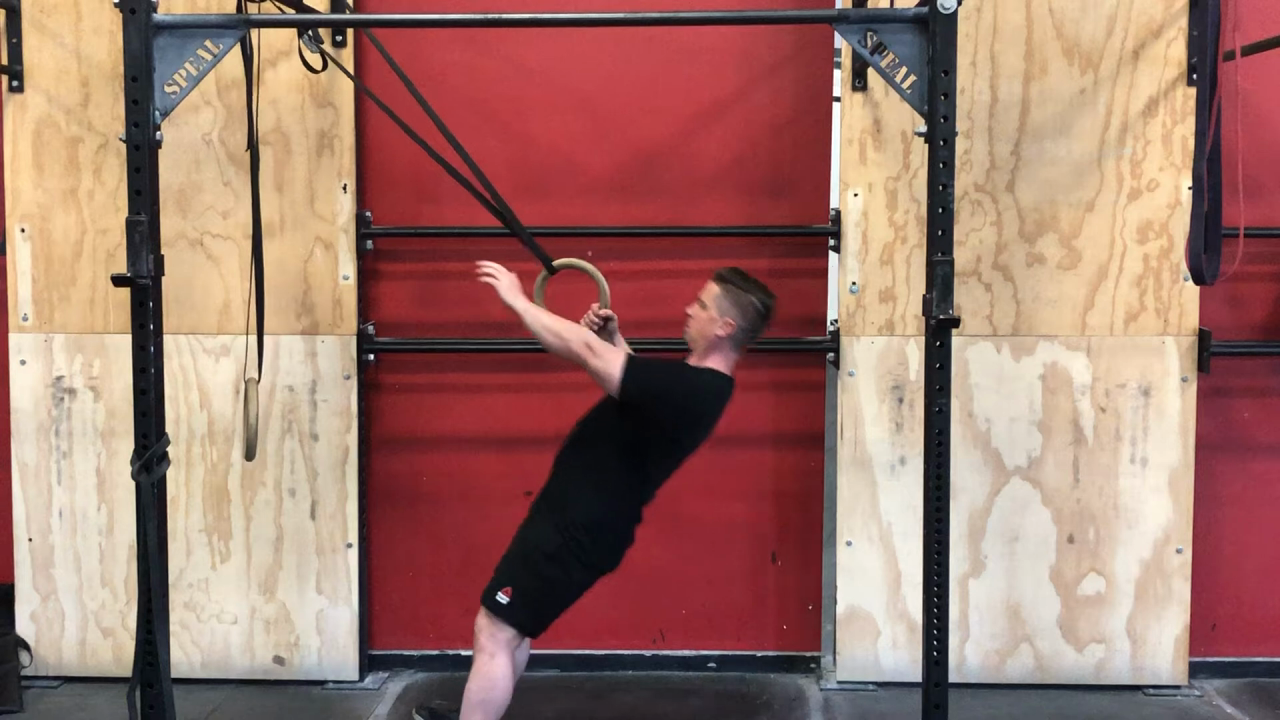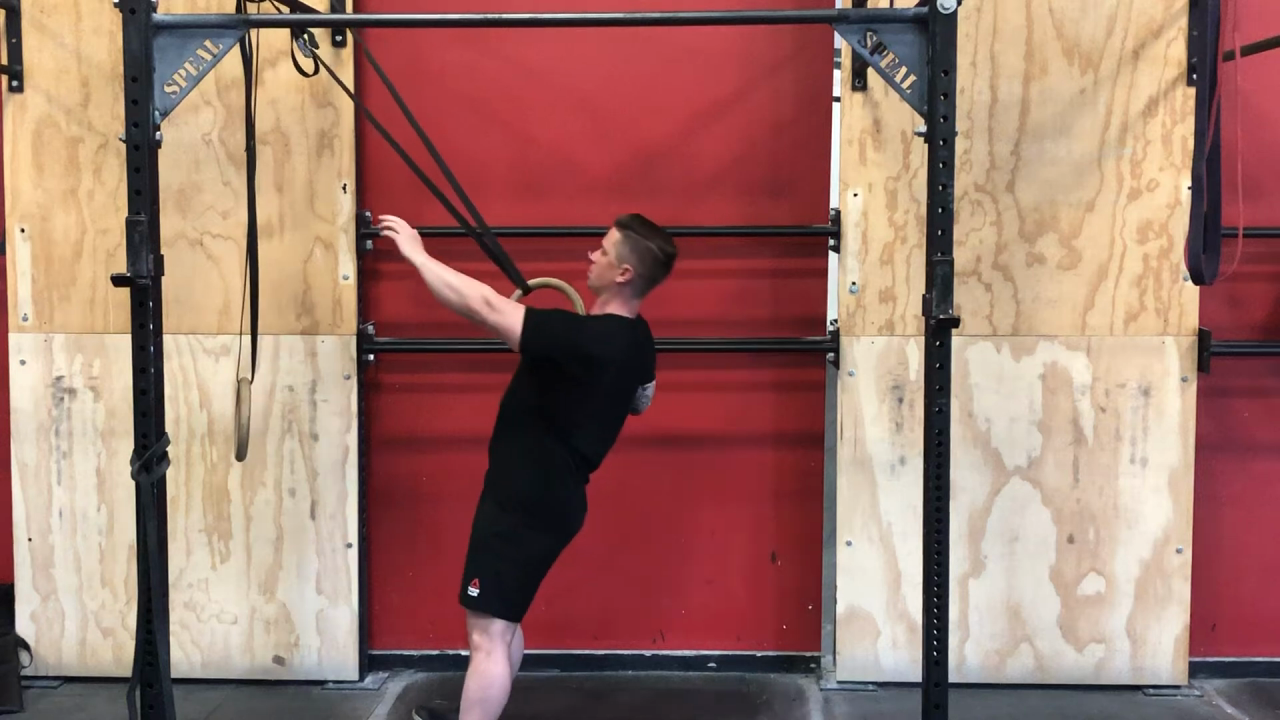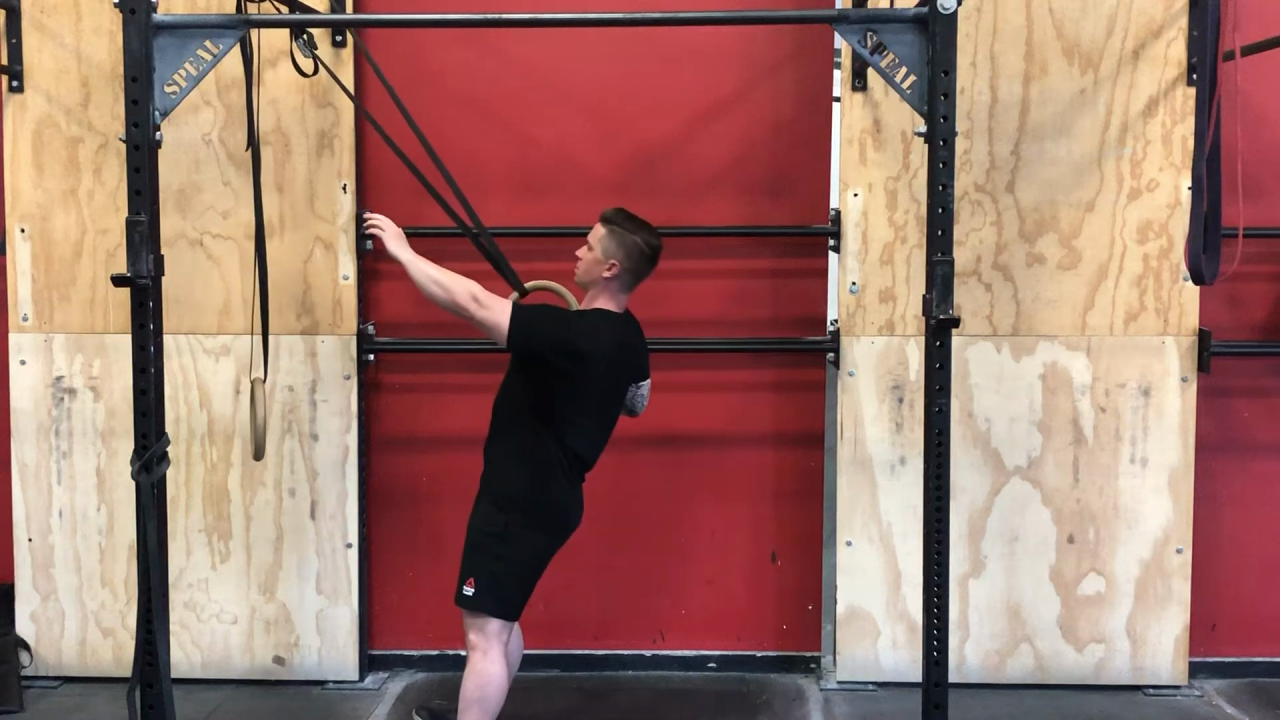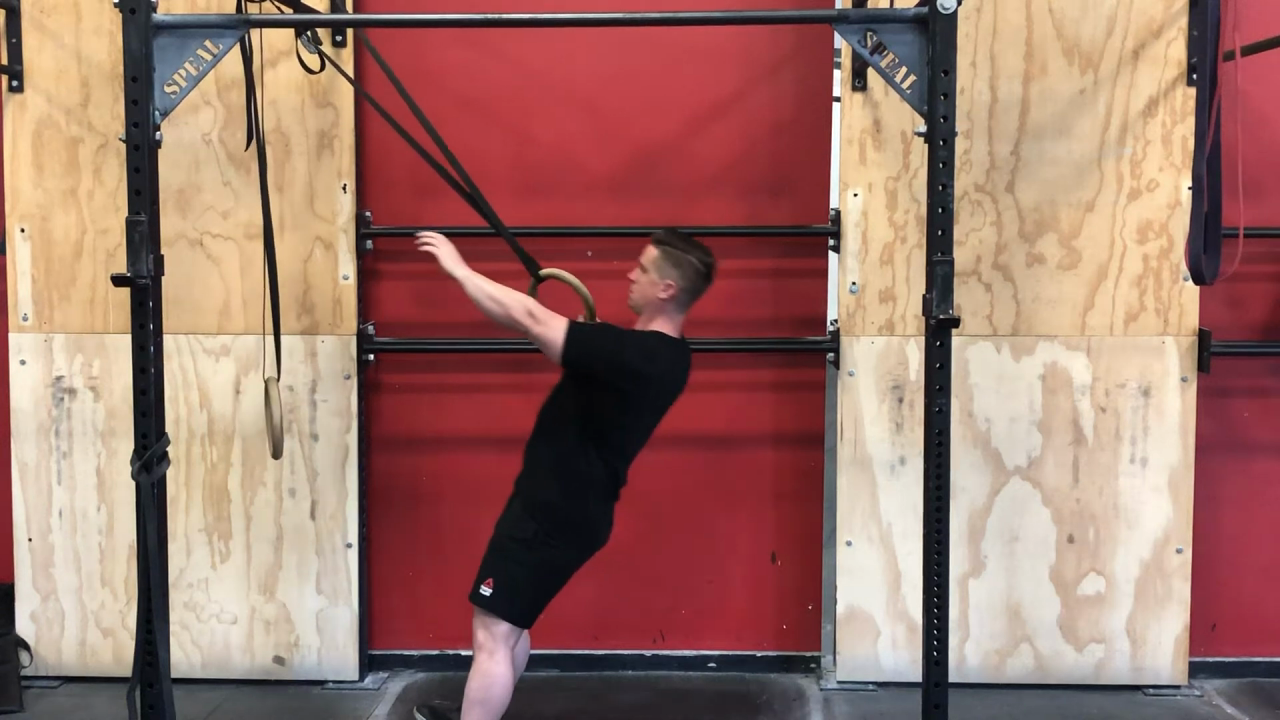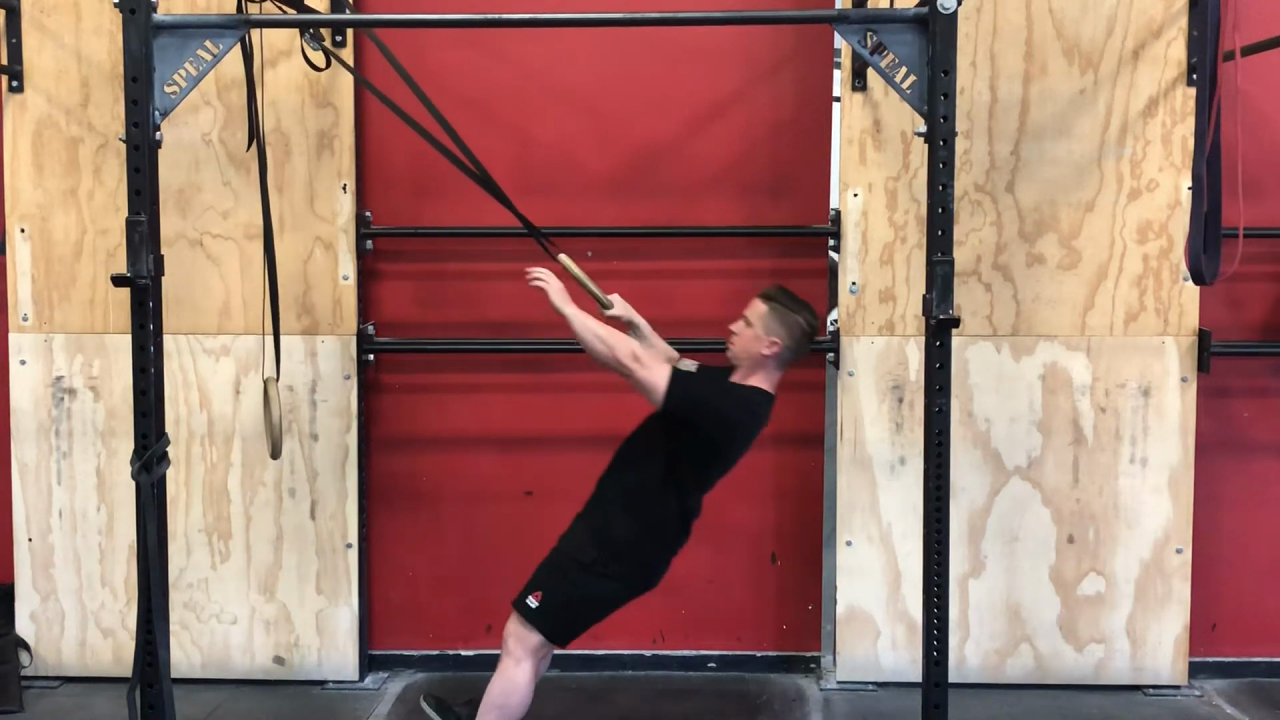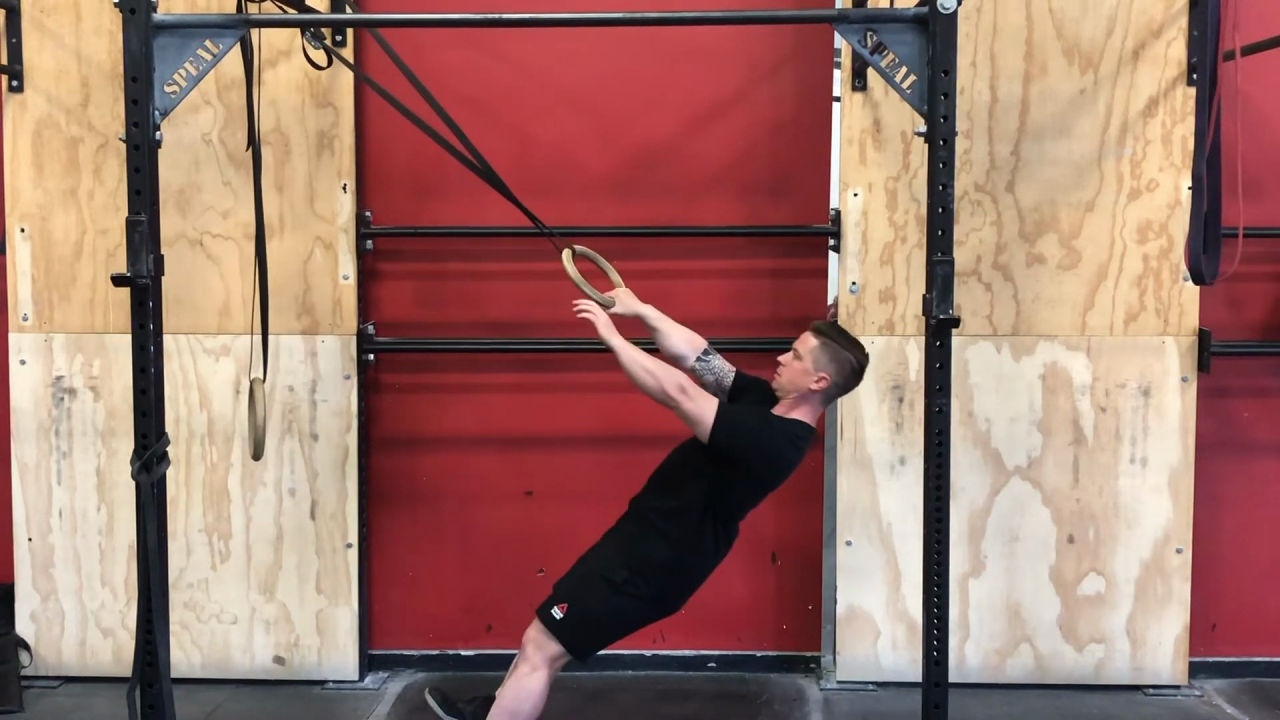
dt=0.4s
person 1, frame 1
left shoulder: (688, 391)
right shoulder: (698, 379)
left elbow: (586, 352)
right elbow: (644, 381)
left wrist: (515, 299)
right wrist: (614, 336)
left hip: (577, 526)
right hip: (581, 515)
left knee: (495, 634)
right knee: (512, 625)
person 1, frame 2
left shoulder: (586, 340)
right shoulder: (634, 338)
left elbow: (485, 306)
right elbow: (640, 401)
left wrist: (417, 254)
left hip: (527, 501)
right hip: (546, 495)
left knee: (489, 633)
right knee: (503, 622)
person 1, frame 3
left shoulder: (575, 334)
right shoulder: (625, 336)
left elbow: (473, 302)
right elbow: (636, 403)
left wrist: (403, 251)
left hip: (523, 501)
right hip: (542, 495)
left knee: (485, 632)
right knee: (500, 621)
person 1, frame 4
left shoulder: (637, 355)
right shoulder: (663, 352)
left elbow: (530, 319)
left wrist: (457, 267)
right wrist: (591, 331)
left hip: (555, 510)
right hip: (570, 504)
left knee: (493, 632)
right knee: (508, 622)
person 1, frame 5
left shoulder: (727, 405)
right shoulder: (737, 388)
left elbow: (633, 362)
right elbow: (672, 365)
left wrist: (566, 305)
right wrist: (631, 318)
left hip: (621, 542)
right hip: (623, 527)
left knee: (522, 640)
right knee: (536, 627)
person 1, frame 6
left shoulder: (772, 441)
right shoulder: (767, 402)
left elbow: (678, 394)
right elbow: (697, 358)
left wrist: (611, 335)
right wrist: (640, 310)
left hip: (651, 562)
right hip: (645, 538)
left knee: (540, 647)
right knee: (549, 620)
